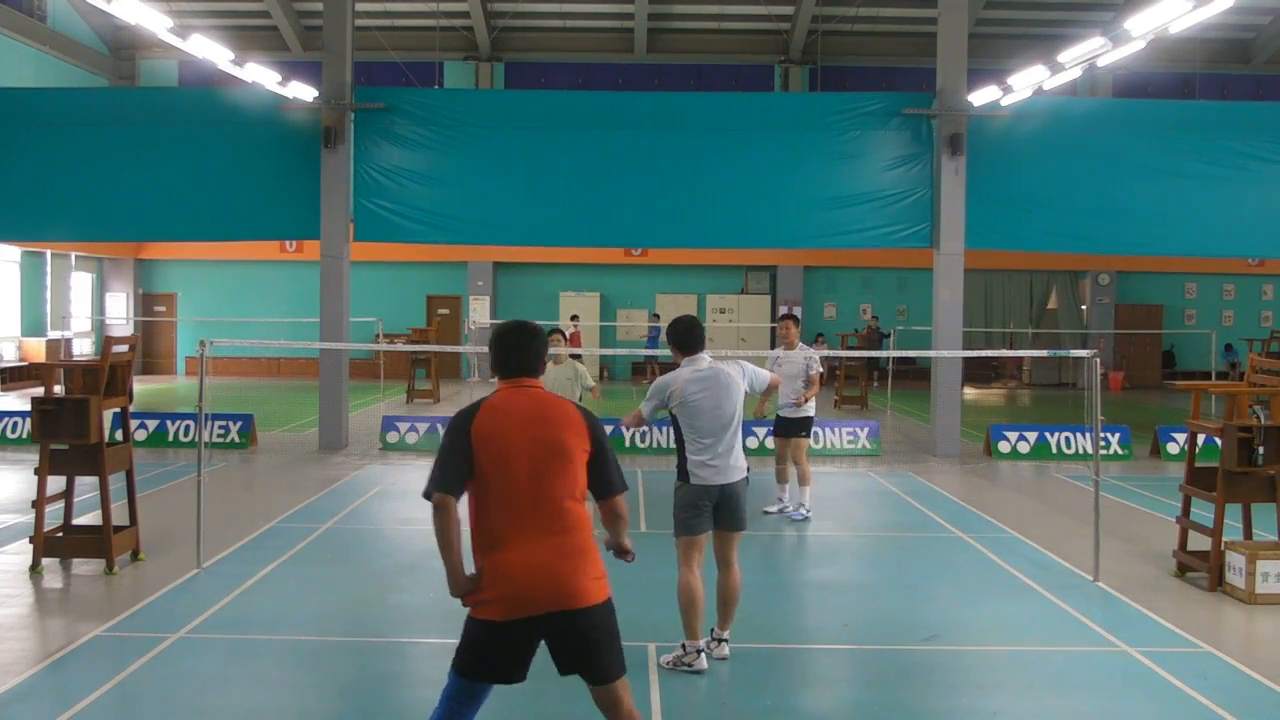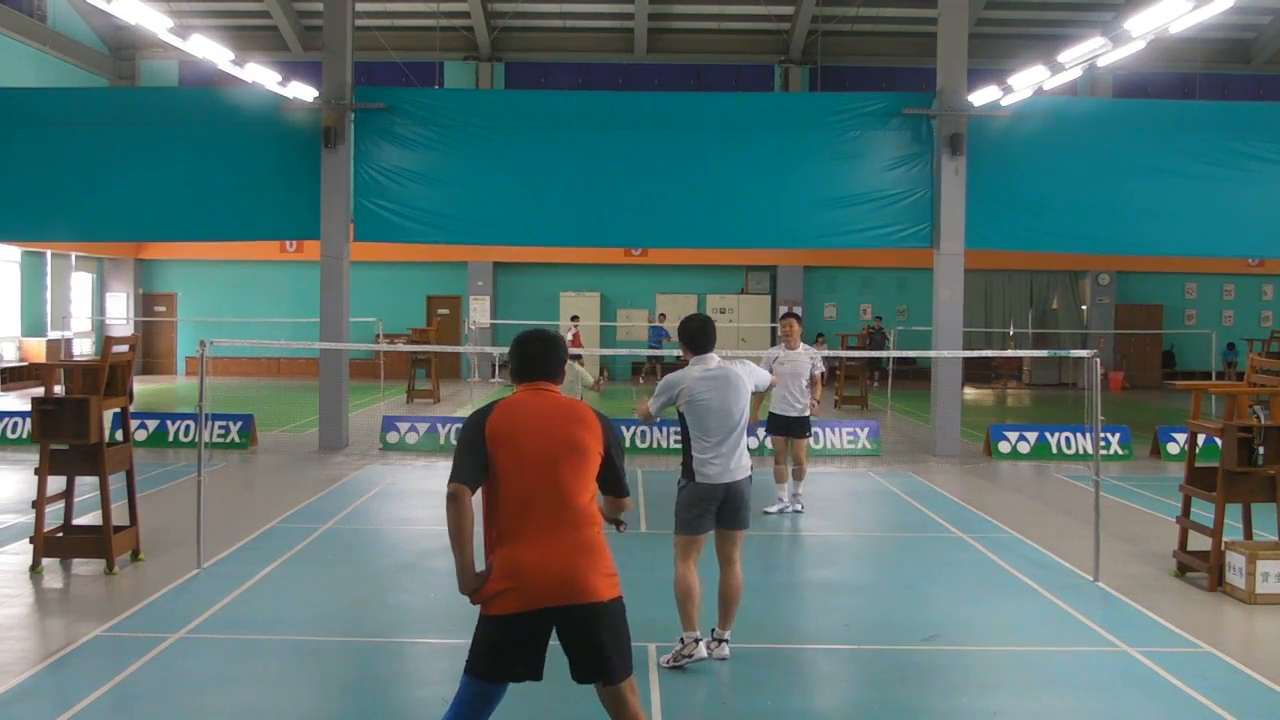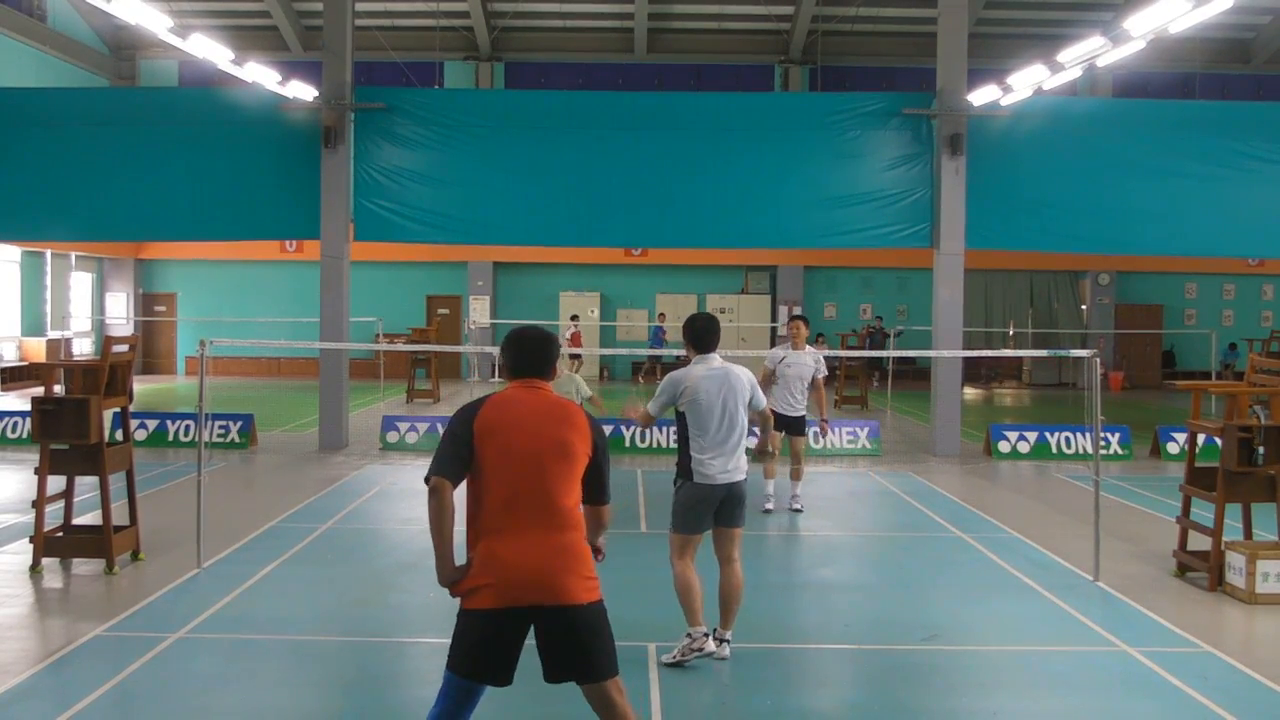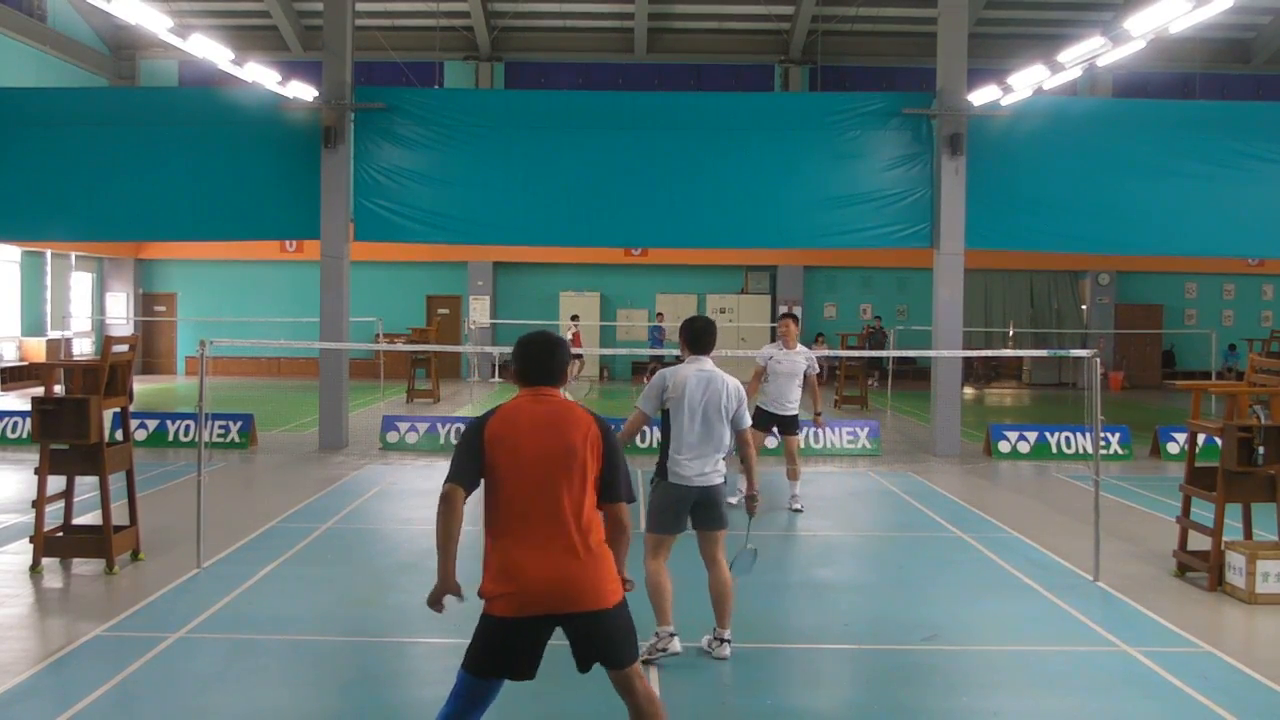
dt=0.3s
person 1, frame 1
left shoulder: (470, 421)
right shoulder: (580, 419)
left elbow: (442, 502)
right elbow: (614, 506)
left wrist: (457, 577)
right wrist: (620, 540)
left hip: (502, 587)
right hip: (577, 582)
person 1, frame 2
left shoulder: (487, 419)
right shoulder: (594, 421)
left elbow: (457, 495)
right elbow: (620, 503)
left wrist: (465, 572)
left hip: (513, 582)
right hip: (588, 579)
person 1, frame 3
left shoulder: (475, 414)
right shoulder: (583, 421)
left elbow: (440, 488)
right elbow: (600, 513)
left wrist: (446, 565)
right wrist: (593, 539)
left hip: (493, 580)
right hip: (568, 580)
person 1, frame 4
left shoulder: (487, 426)
right shoulder: (594, 426)
left elbow: (451, 498)
right elbow: (619, 515)
left wrist: (446, 575)
right wrist: (617, 568)
left hip: (516, 588)
right hip: (589, 585)
right knee: (633, 684)
person 2, frame 1
left shoulder: (668, 383)
right shoulder: (737, 371)
left elbow: (638, 419)
right elbow: (775, 383)
left wrist: (626, 421)
left hip: (695, 482)
right hip: (734, 479)
left knee: (689, 566)
right knee: (728, 562)
left ankle: (693, 650)
right ankle: (720, 638)
person 2, frame 2
left shoulder: (677, 381)
right shoulder: (743, 370)
left elbow: (647, 415)
right elbow: (771, 381)
left wrist: (641, 408)
left hip: (700, 480)
right hip: (738, 477)
left knee: (685, 561)
right knee: (731, 561)
left ankle: (691, 640)
right ankle: (722, 638)
person 2, frame 3
left shoulder: (679, 379)
right shoulder: (742, 376)
left elbow: (647, 421)
right elbow: (766, 417)
left wrist: (635, 414)
right wrist: (765, 442)
left hip: (697, 480)
right hip: (735, 478)
left knee: (682, 559)
right knee: (730, 560)
left ankle: (698, 635)
right ankle: (723, 637)
person 2, frame 4
left shoulder: (667, 377)
right shoulder: (732, 385)
left elbow: (634, 426)
right elbow: (745, 443)
right wrist: (751, 488)
left hip: (673, 480)
right hip: (712, 482)
left knee: (656, 558)
right knee: (716, 560)
left ankle: (666, 635)
right ankle: (721, 638)
person 3, frame 1
left shoulder: (808, 355)
right shoulder: (774, 355)
left elbow: (815, 385)
left wrist: (804, 398)
right wrist: (761, 405)
left hip: (802, 415)
right hip: (782, 414)
left knee: (798, 459)
right knee: (780, 458)
left ankle: (804, 506)
right ankle: (783, 501)
person 3, frame 2
left shoulder: (812, 355)
right shoulder: (772, 354)
left elbow: (816, 383)
left wrist: (815, 400)
right wrist: (754, 411)
left hip: (801, 415)
right hip: (777, 413)
left knee: (799, 459)
right knee: (780, 458)
left ankle: (796, 495)
right ankle: (782, 500)
person 3, frame 3
left shoulder: (816, 358)
right shoulder: (777, 353)
left elbow: (819, 389)
right elbow: (765, 382)
left wrist: (823, 418)
left hip: (798, 414)
right hip: (775, 410)
left knee: (797, 457)
left ankle: (795, 497)
right ankle: (769, 497)
person 3, frame 4
left shoulder: (807, 356)
right shoulder: (768, 351)
left elbow: (812, 385)
right elbow: (756, 379)
left wrist: (818, 412)
left hip: (790, 413)
right hip: (765, 408)
left knee: (792, 455)
left ankle: (795, 497)
right ankle: (741, 491)
